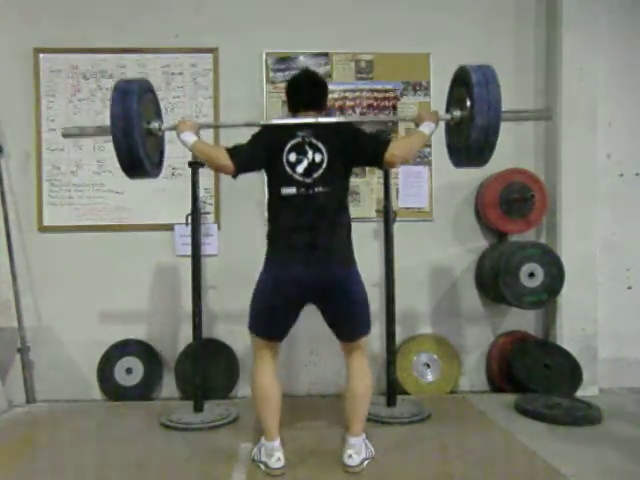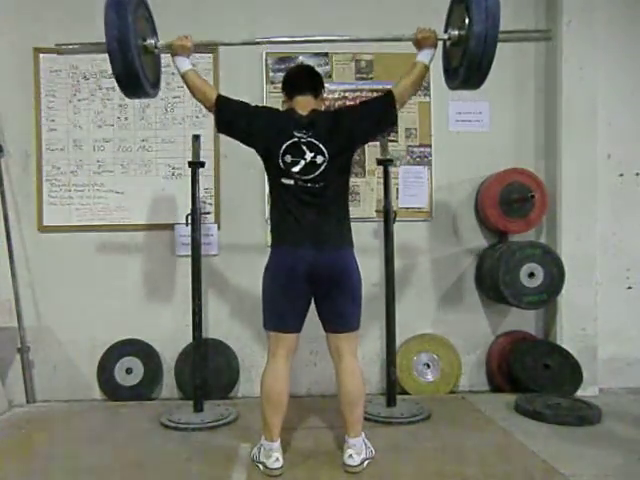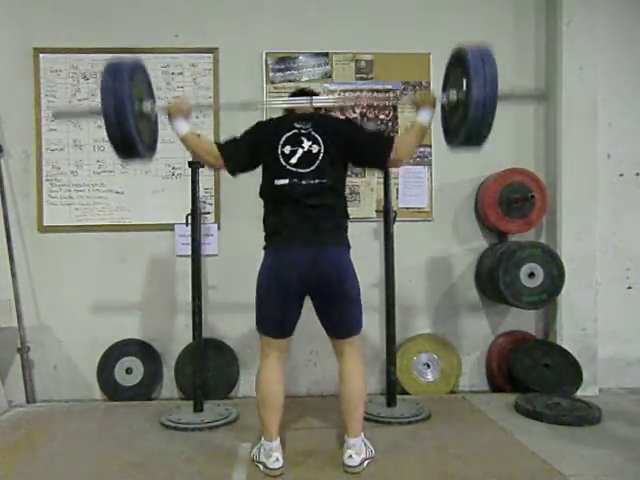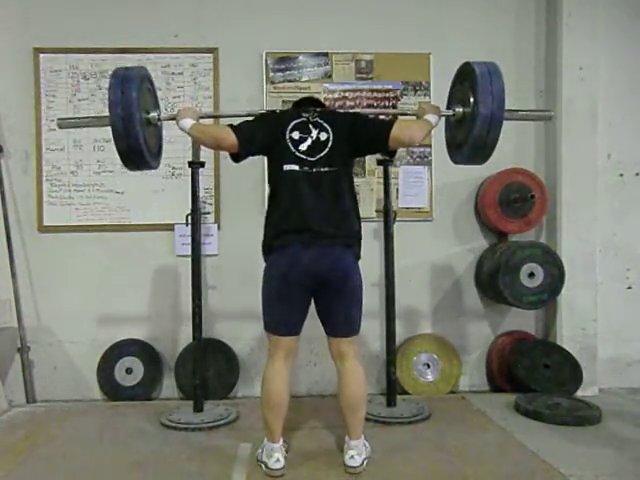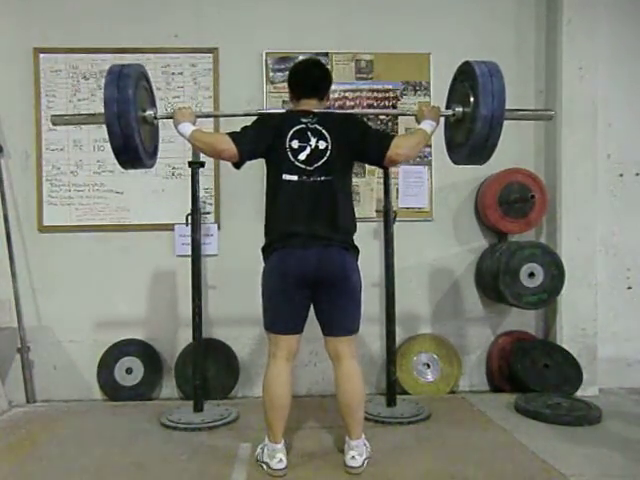
dt=1s
person 1, frame 1
left shoulder: (271, 138)
right shoulder: (344, 135)
left elbow: (226, 162)
right elbow: (394, 155)
left wrist: (188, 137)
right wrist: (426, 127)
left hip: (283, 267)
right hip: (337, 266)
left knee: (264, 354)
right knee: (357, 353)
left ankle: (271, 449)
right ankle: (356, 446)
person 1, frame 2
left shoulder: (267, 125)
right shoulder: (344, 124)
left elbow: (211, 99)
right elbow: (400, 94)
left wrist: (182, 60)
right wrist: (425, 53)
left hip: (287, 258)
right hip: (337, 256)
left knee: (279, 355)
right knee: (346, 354)
person 1, frame 3
left shoulder: (267, 132)
right shoulder: (341, 130)
left elbow: (213, 157)
right elbow: (400, 152)
left wrist: (181, 124)
right wrist: (424, 114)
left hip: (281, 259)
right hip: (333, 257)
left knee: (272, 356)
right knee: (349, 354)
right ankle: (355, 447)
person 1, frame 4
left shoulder: (274, 124)
right shoulder: (348, 124)
left elbow: (224, 139)
right elbow: (407, 136)
left wrist: (187, 122)
right wrist: (430, 116)
left hip: (286, 257)
right hip: (339, 255)
left knee: (279, 355)
right knee: (346, 354)
right ankle: (355, 448)
person 1, frame 5
left shoulder: (271, 127)
right shoulder: (349, 128)
left elbow: (224, 149)
right elbow: (399, 152)
left wrist: (186, 126)
right wrist: (428, 123)
left hip: (285, 258)
right hip: (337, 257)
left knee: (281, 356)
right knee: (344, 355)
